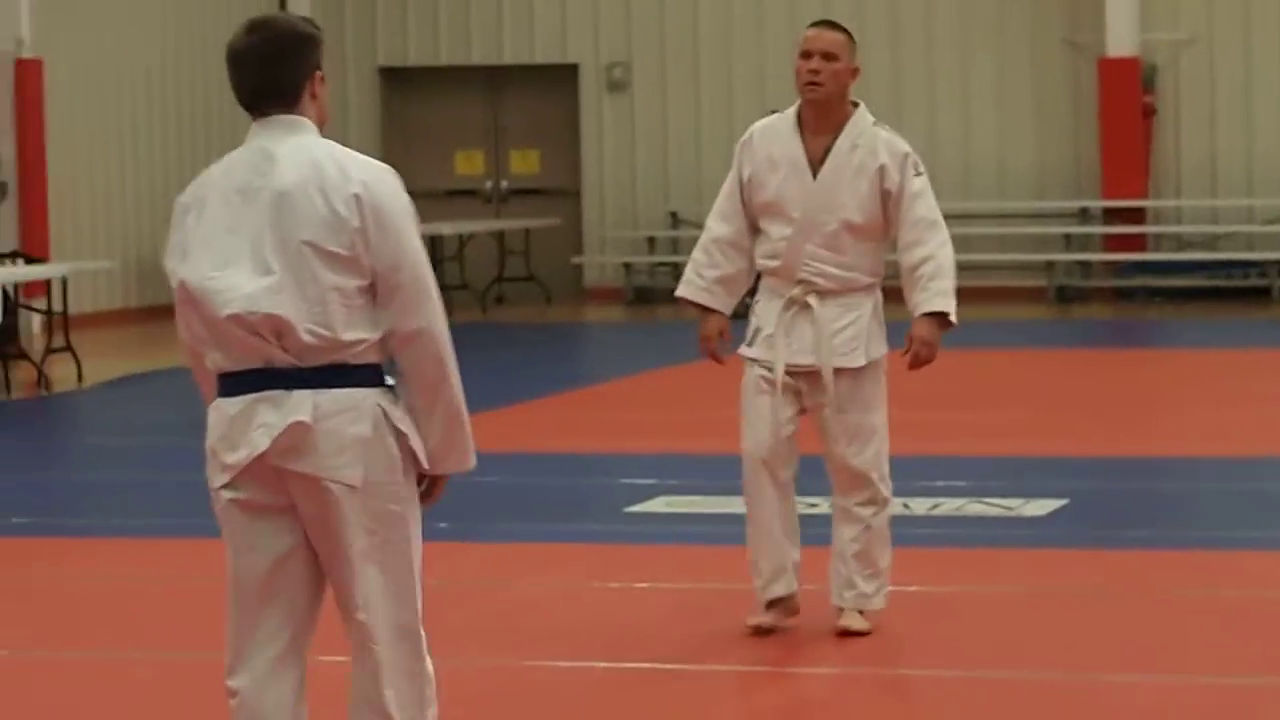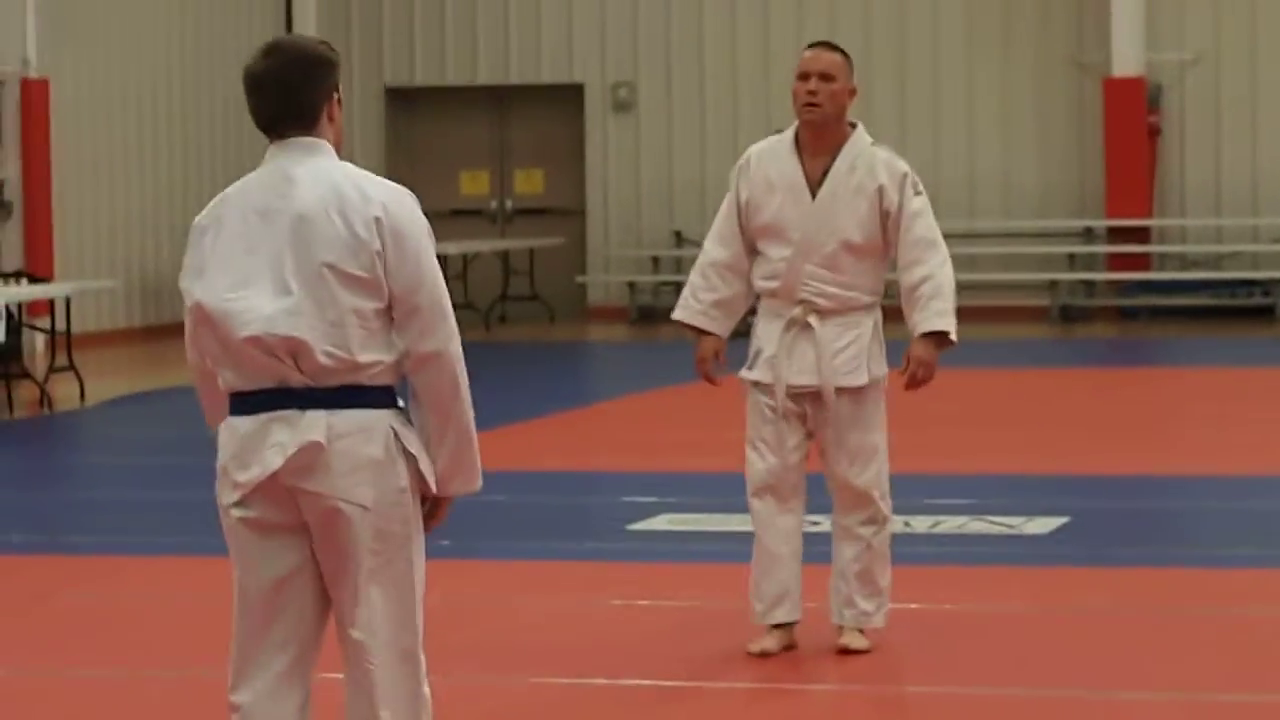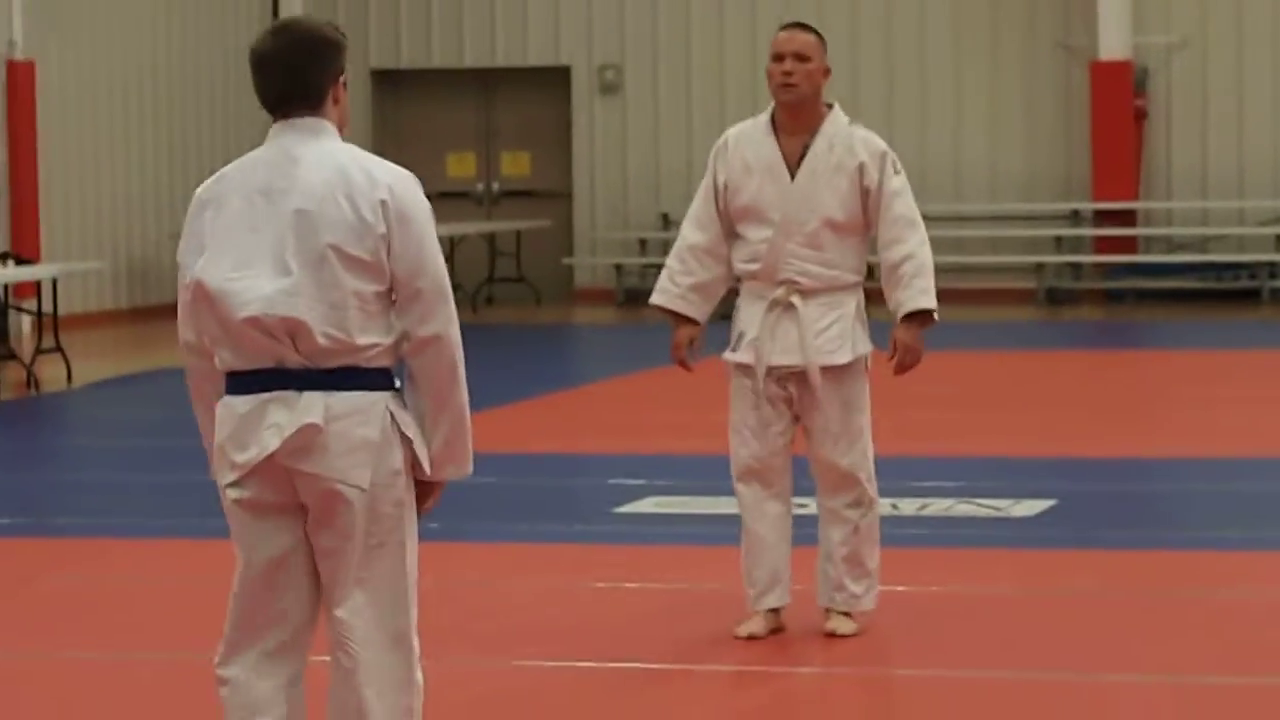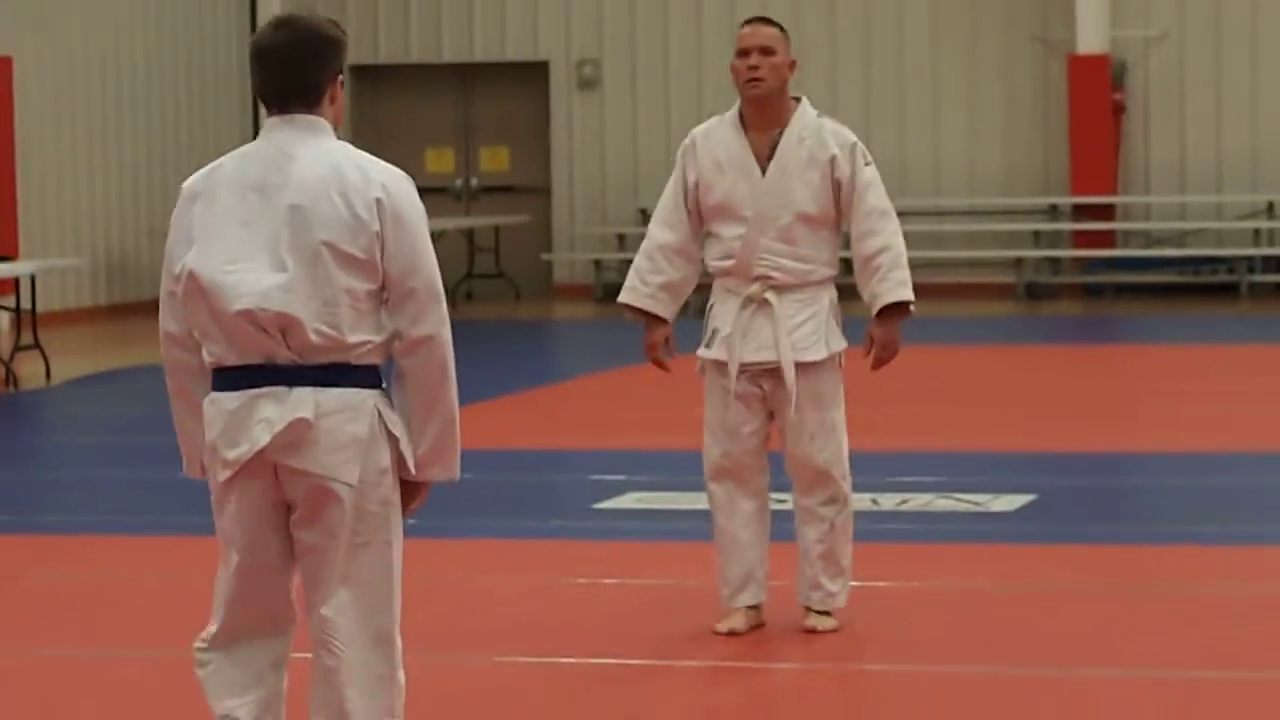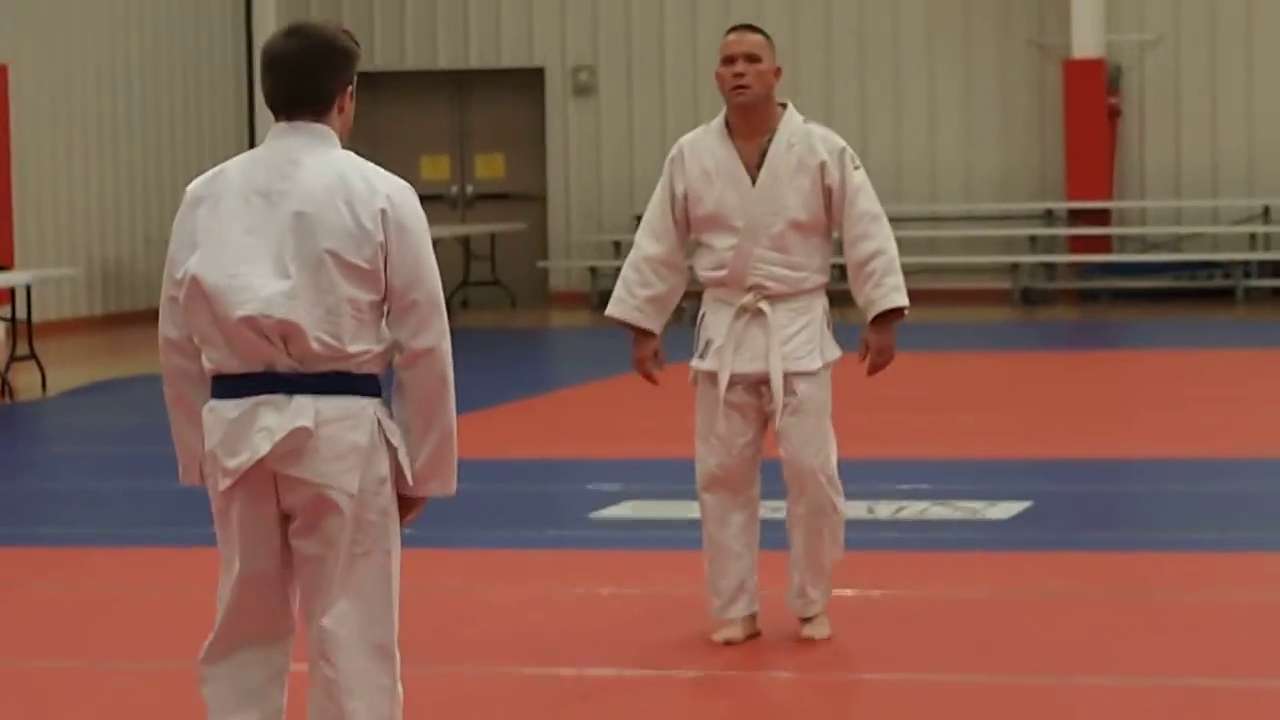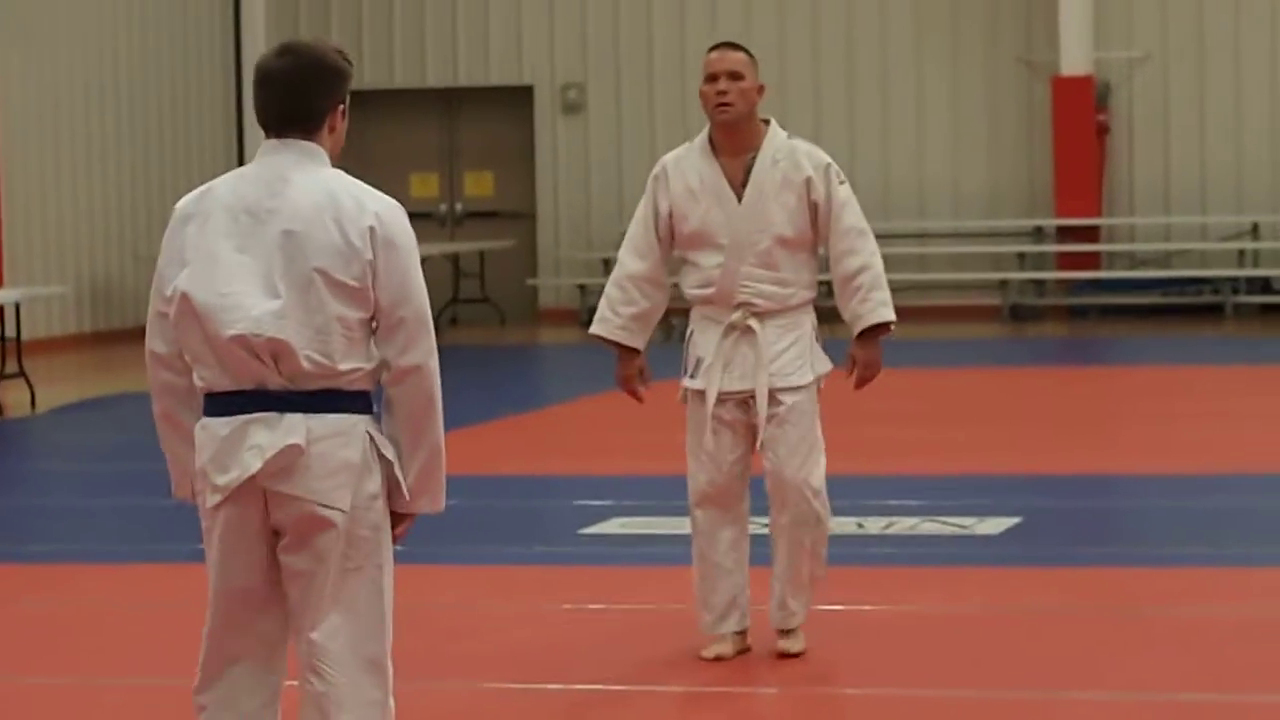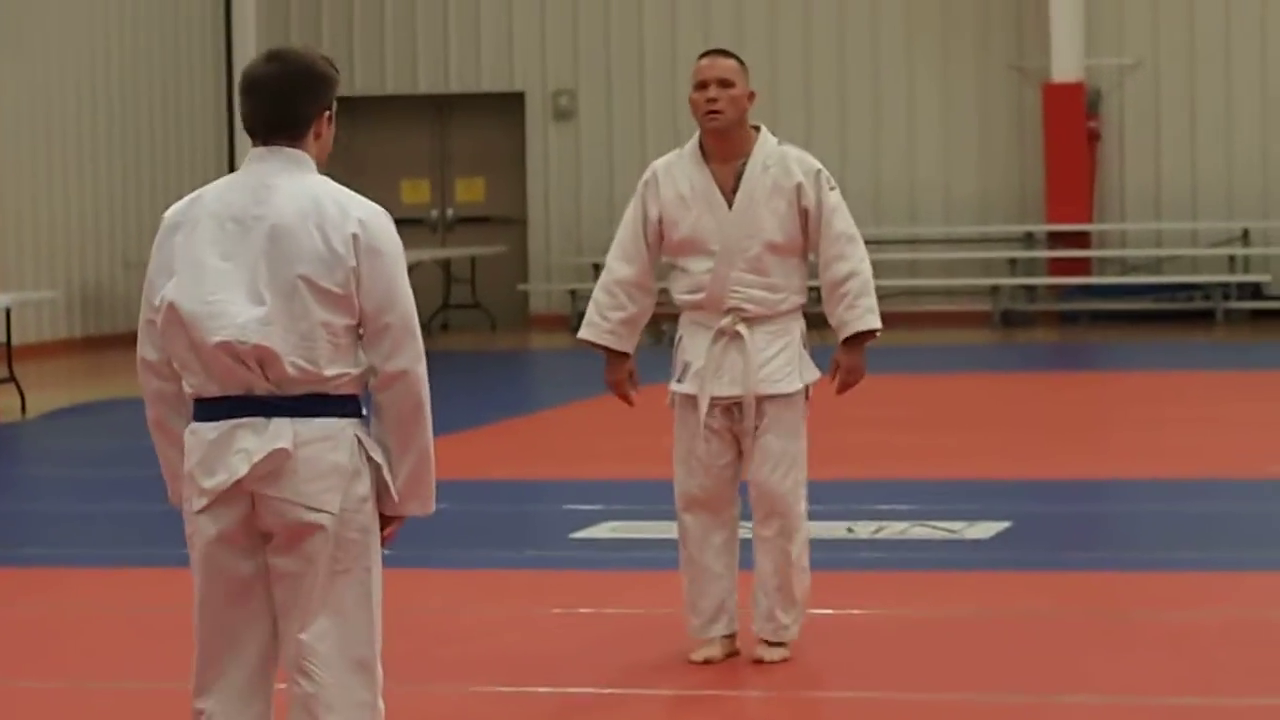
dt=0.1s
person 1, frame 1
left shoulder: (198, 197)
right shoulder: (362, 180)
left elbow: (199, 342)
right elbow: (416, 324)
right wrist: (439, 443)
left hip: (243, 430)
right hip: (347, 423)
left knee: (262, 639)
right knee: (383, 628)
person 1, frame 2
left shoulder: (215, 218)
right shoulder: (379, 203)
left elbow: (205, 363)
right elbow: (432, 347)
right wrist: (444, 466)
left hip: (256, 450)
right hip: (359, 446)
left knee: (267, 654)
right knee: (381, 646)
person 1, frame 3
left shoulder: (213, 195)
right shoulder: (384, 185)
left elbow: (197, 342)
right elbow: (431, 330)
right wrist: (438, 451)
left hip: (250, 428)
right hip: (355, 427)
left knee: (258, 633)
right knee: (371, 632)
person 1, frame 4
left shoulder: (204, 189)
right shoulder: (377, 184)
left elbow: (179, 335)
right elbow: (422, 331)
left wrist: (203, 443)
right wrist: (424, 451)
left hip: (239, 423)
right hip: (342, 424)
left knee: (243, 621)
right knee: (352, 626)
person 1, frame 5
left shoulder: (206, 193)
right shoulder: (381, 195)
left elbow: (178, 340)
right elbow: (422, 344)
left wrist: (200, 452)
right wrist: (421, 466)
left hip: (239, 431)
right hip: (341, 433)
left knee: (243, 632)
right knee: (352, 638)
person 1, frame 6
left shoulder: (195, 212)
right shoulder: (369, 213)
left elbow: (167, 359)
right elbow: (410, 362)
left wrist: (192, 470)
right wrist: (413, 481)
left hip: (229, 450)
right hip: (331, 452)
left knee: (235, 653)
right knee: (343, 652)
person 1, frame 7
left shoulder: (183, 220)
right shoulder: (356, 219)
left elbow: (158, 366)
right elbow: (398, 367)
left wrist: (187, 473)
right wrist: (402, 485)
left hip: (219, 456)
right hip: (320, 457)
left knee: (227, 660)
right knee: (332, 655)
person 2, frame 1
left shoulder: (887, 153)
right shoulder: (759, 142)
left elbow: (925, 240)
right elbow: (729, 231)
left wrist: (929, 316)
right wrist: (712, 307)
left hip: (848, 326)
right hip: (774, 321)
left knee: (858, 468)
right knee: (762, 458)
left ankle: (856, 598)
right ankle: (777, 592)
person 2, frame 2
left shoulder: (885, 171)
right shoulder: (757, 165)
left elbow: (924, 259)
right elbow: (726, 254)
left wrist: (928, 336)
right wrist: (708, 329)
left hip: (850, 347)
right hip: (775, 344)
left knee: (859, 488)
right knee: (771, 484)
left ankle: (858, 616)
right ankle: (778, 619)
person 2, frame 3
left shoulder: (864, 150)
right shoulder: (734, 148)
left elbow: (903, 239)
right elbow: (704, 238)
left wrist: (911, 318)
right wrist: (686, 314)
left hip: (832, 327)
right hip: (757, 325)
left knee: (844, 470)
right knee: (756, 469)
left ankle: (846, 600)
right ankle: (766, 602)
person 2, frame 4
left shoulder: (834, 144)
right shoulder: (702, 145)
left elbow: (875, 231)
right elbow: (672, 235)
left wrist: (887, 312)
right wrist: (656, 315)
left hip: (805, 321)
right hip: (732, 322)
left knee: (820, 467)
right knee: (730, 467)
left ankle: (824, 597)
right ankle: (743, 599)
person 2, frame 5
left shoulder: (823, 149)
right shoulder: (689, 155)
left elbow: (867, 235)
right elbow: (659, 246)
left wrist: (881, 318)
right wrist: (644, 328)
left hip: (797, 330)
right hip: (723, 331)
left knee: (812, 473)
right knee: (721, 477)
left ankle: (812, 604)
right ankle: (735, 609)
person 2, frame 6
left shoulder: (808, 165)
right shoulder: (673, 173)
left elbow: (853, 251)
right elbow: (641, 264)
left wrist: (868, 332)
right wrist: (628, 345)
left hip: (786, 346)
right hip: (713, 349)
left knee: (798, 488)
right knee: (714, 493)
left ankle: (790, 618)
right ankle: (727, 624)
person 2, frame 7
left shoulder: (799, 171)
right shoulder: (662, 179)
left elbow: (843, 256)
right elbow: (628, 268)
left wrist: (853, 340)
right wrist: (616, 350)
left hip: (774, 352)
right hip: (701, 354)
left knee: (778, 498)
right knee: (701, 498)
left ankle: (775, 629)
right ankle: (715, 628)
